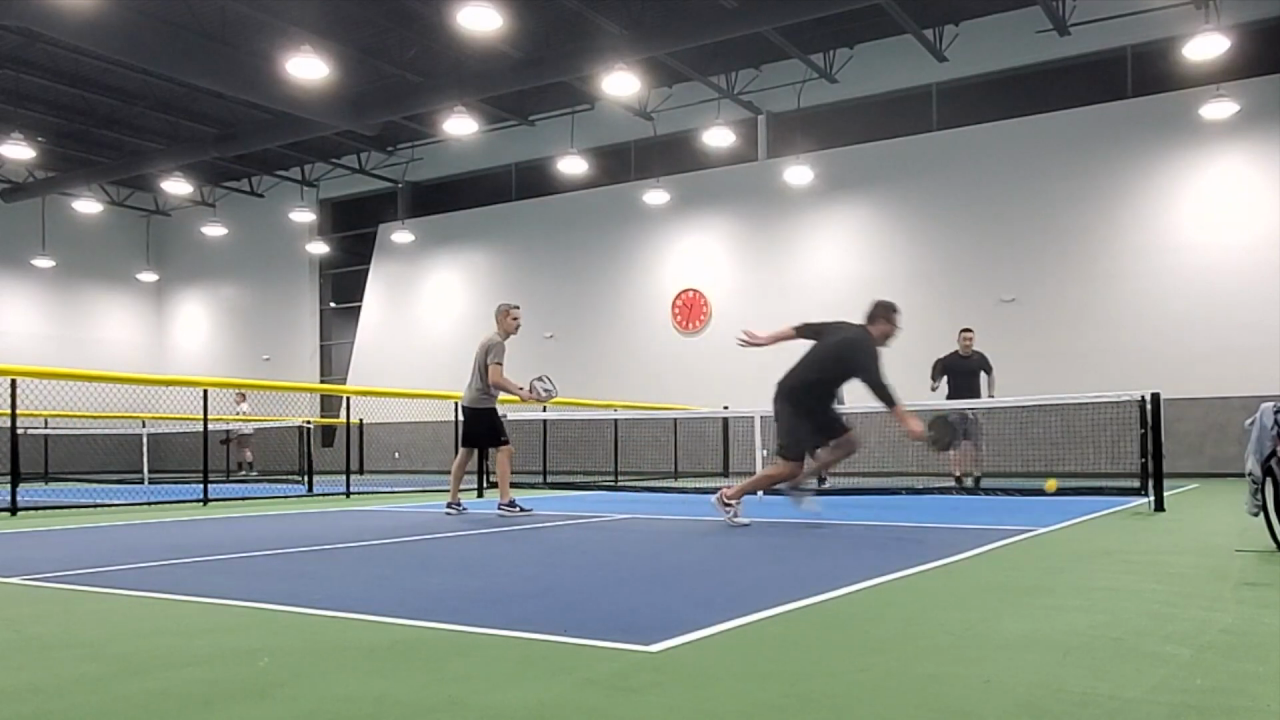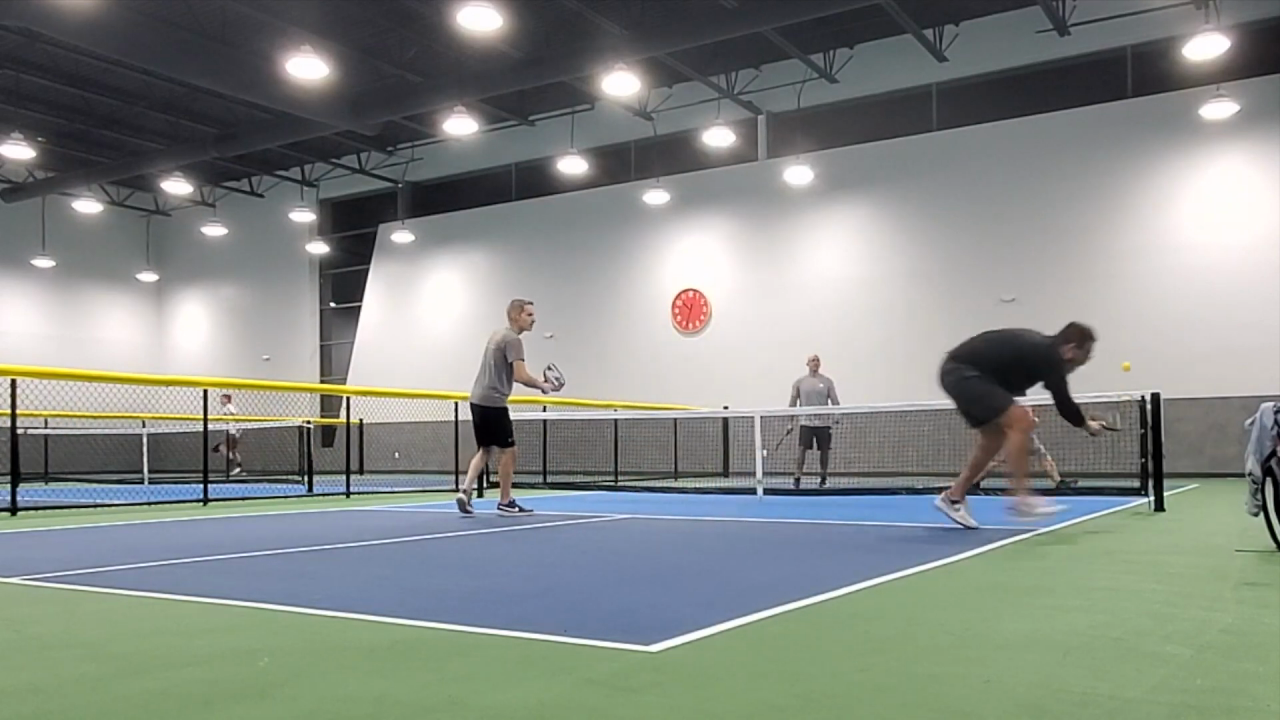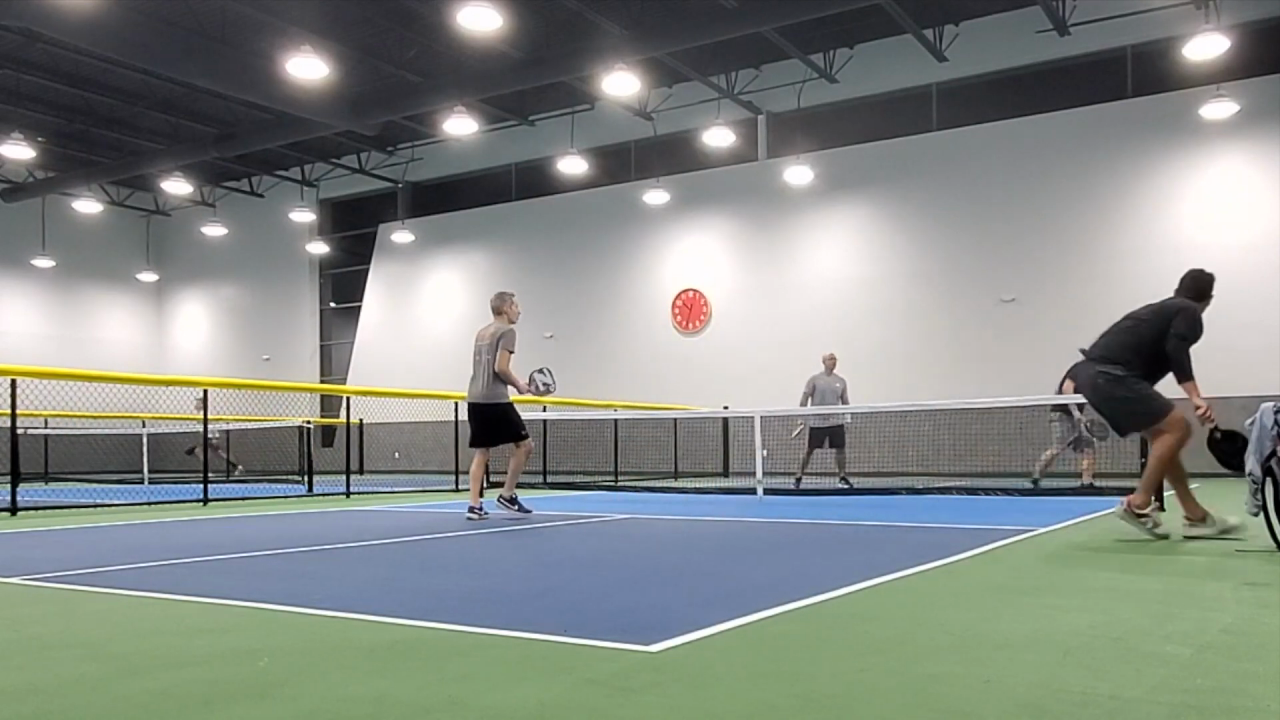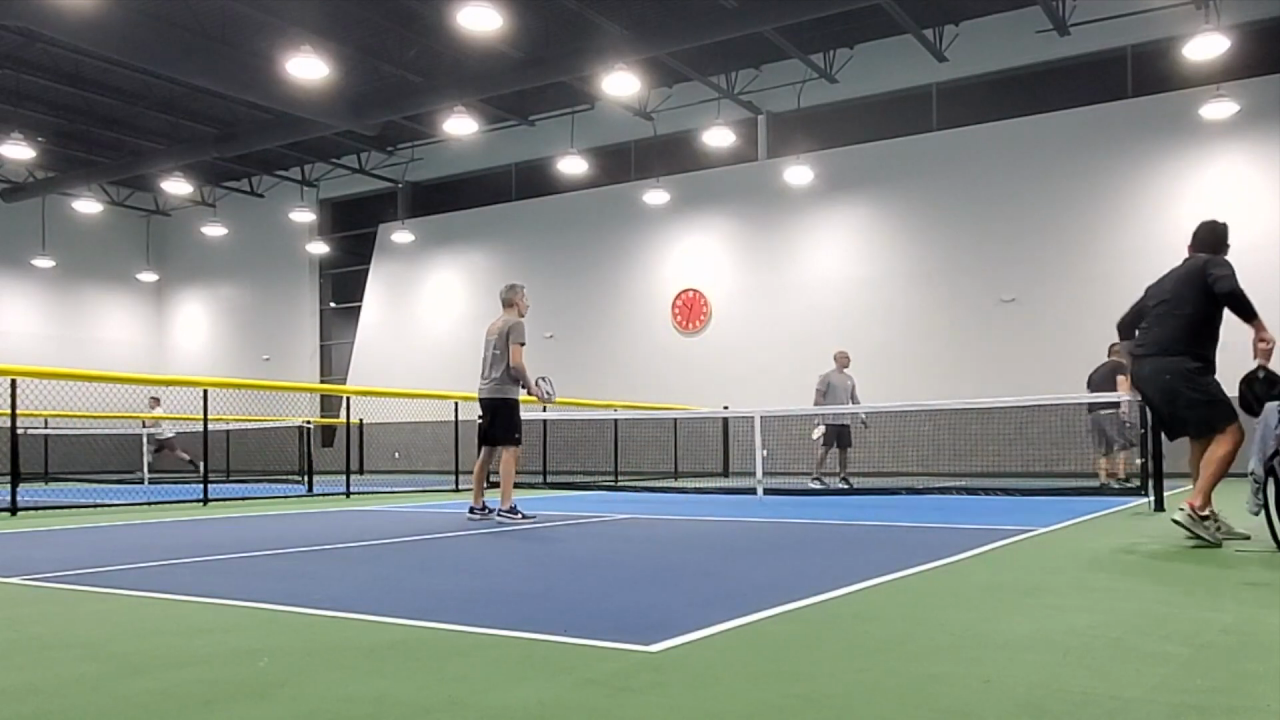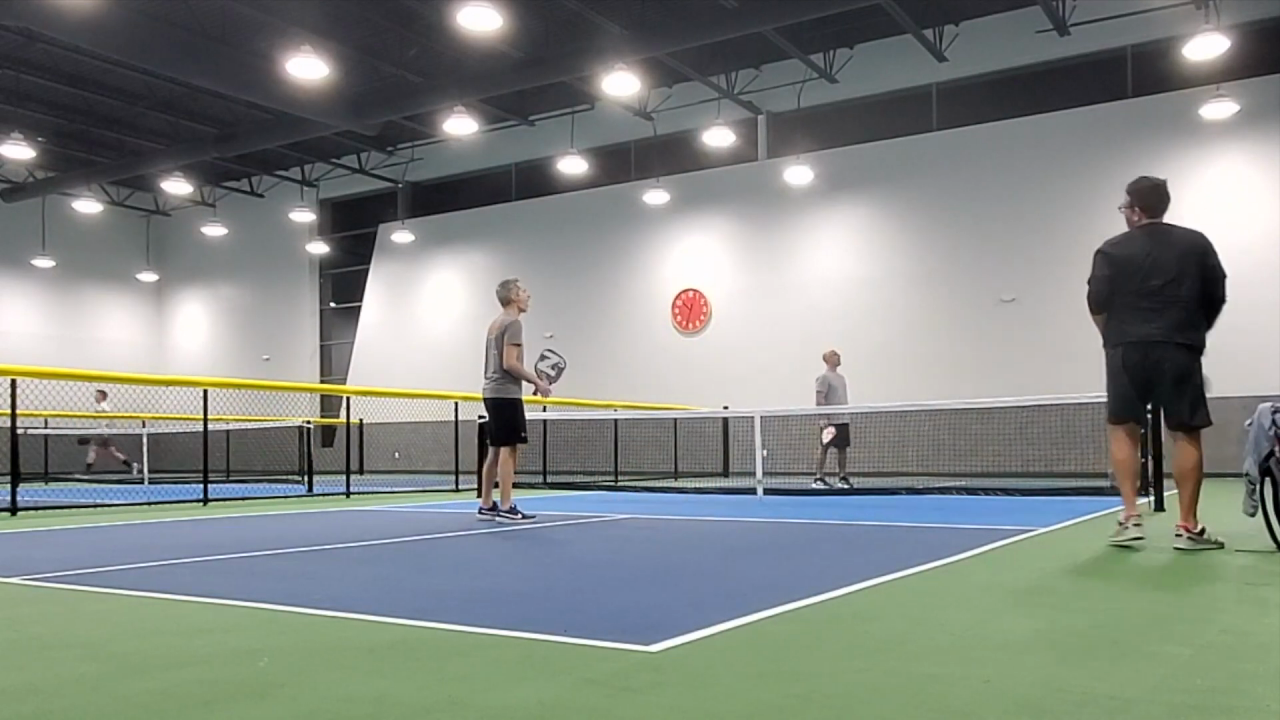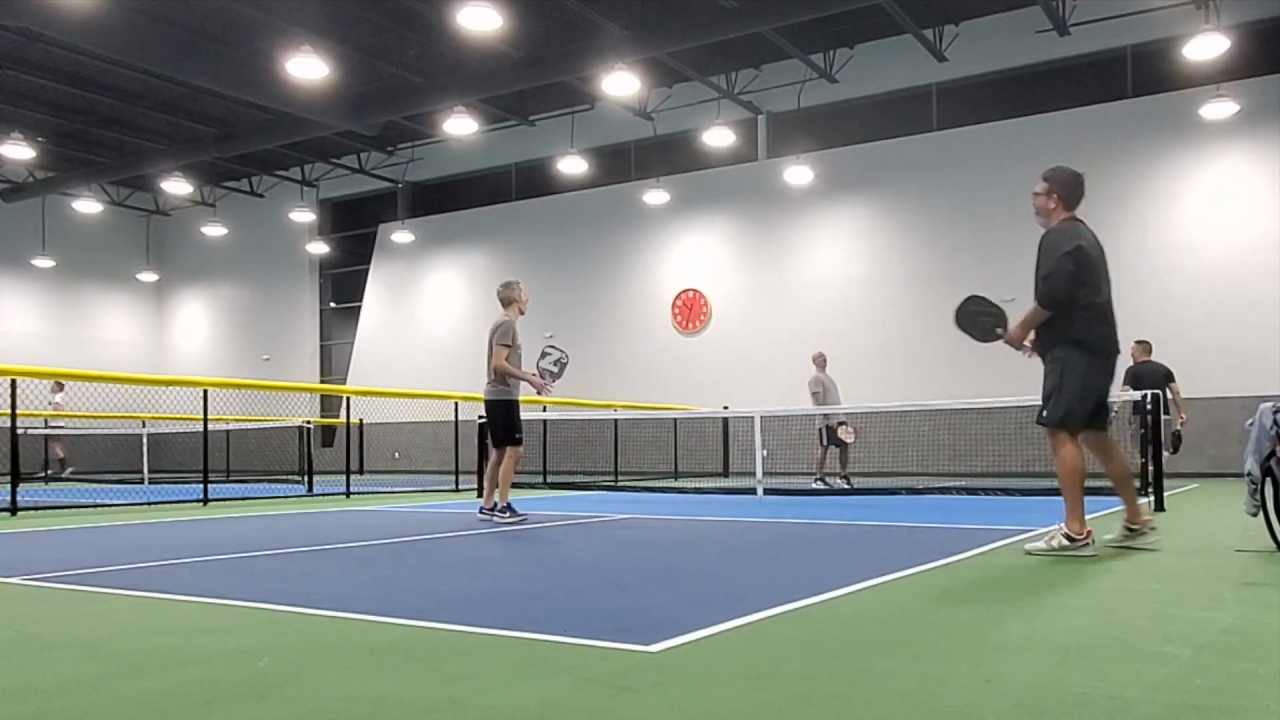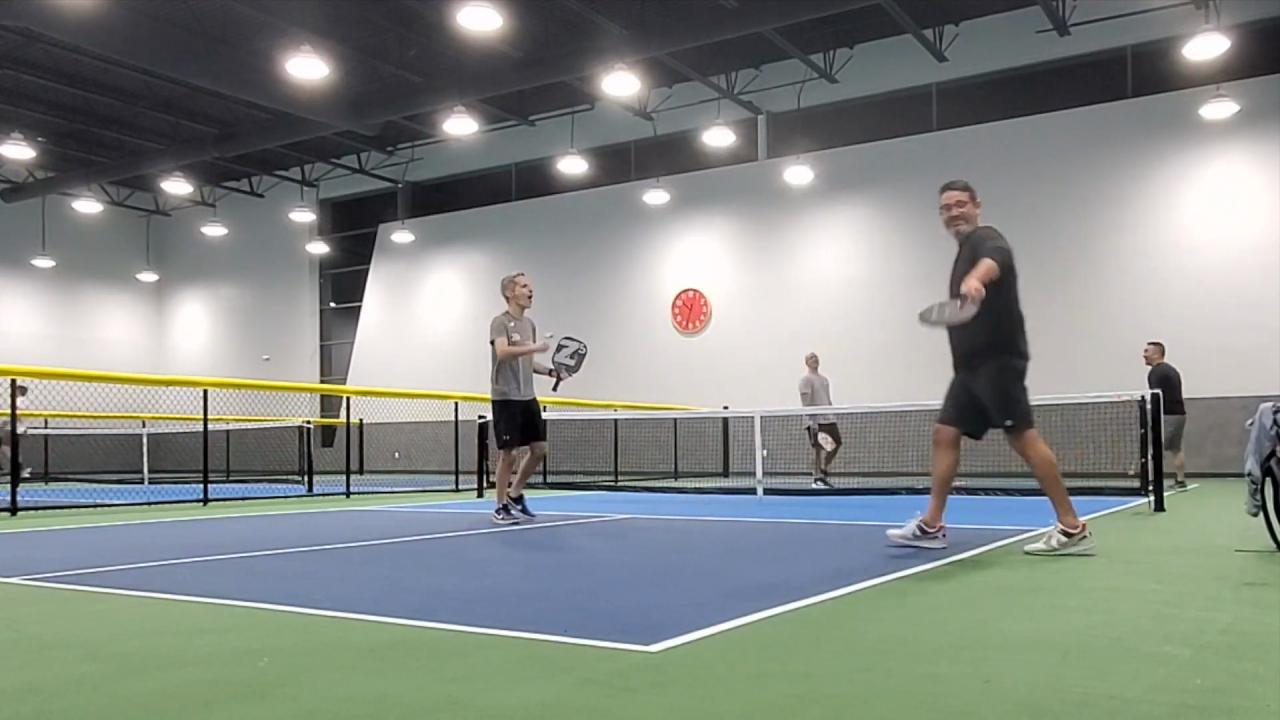
dt=0.4s
person 1, frame 1
left shoulder: (844, 331)
right shoulder: (864, 346)
left elbow: (802, 330)
right elbow: (877, 384)
left wrist: (766, 339)
right wrist: (907, 419)
left hip: (810, 401)
right hip: (793, 399)
left knee: (848, 444)
right knee: (790, 468)
left ankle: (799, 483)
right ankle: (729, 497)
person 1, frame 2
left shoulder: (1037, 346)
right shoulder: (1049, 357)
right elbow: (1065, 406)
right wrist: (1088, 425)
left hip: (960, 370)
right hip: (960, 372)
left knee: (994, 437)
right knee: (1022, 422)
left ankle: (954, 498)
right ankle: (1022, 496)
person 1, frame 3
left shoulder: (1155, 310)
right shoulder: (1188, 314)
right elbow: (1175, 350)
right wrist: (1195, 397)
left hip: (1091, 372)
right hip: (1109, 374)
left knee: (1163, 432)
right knee: (1177, 427)
left ankle: (1196, 516)
right ankle: (1139, 505)
person 1, frame 4
left shoulder: (1165, 279)
right shoulder: (1215, 265)
left elbow: (1125, 325)
right elbow: (1230, 291)
left wrist: (1136, 361)
right wrist: (1260, 330)
left hip: (1144, 367)
right hip: (1178, 366)
left knee: (1204, 435)
right knee: (1229, 431)
left ankle: (1203, 516)
right ankle: (1195, 508)
person 1, frame 5
left shoulder: (1112, 249)
right shoulder: (1196, 243)
left elbow: (1096, 300)
right elbow: (1217, 294)
left wrist: (1112, 337)
right wrist: (1195, 332)
left hip: (1128, 350)
right hip: (1179, 350)
left knee: (1122, 430)
right knee: (1187, 435)
left ankle: (1130, 517)
right ankle: (1188, 527)
person 1, frame 6
left shoulder: (1057, 238)
right shoulder: (1085, 236)
left elbow: (1054, 294)
left wrist: (1021, 327)
right wrist: (1041, 332)
left hip: (1073, 349)
right hip: (1099, 347)
left knee: (1061, 433)
right knee: (1096, 435)
left ankle: (1075, 532)
right ankle: (1136, 520)
person 1, frame 7
left shoulder: (984, 239)
right shoulder: (965, 252)
left elbow: (995, 259)
left wrist: (975, 280)
left hip: (999, 357)
right hip: (974, 361)
left knee: (1023, 437)
right knee: (944, 435)
left ankle: (1072, 528)
right ankle: (931, 525)
person 2, frame 1
left shoulder: (490, 341)
right shoulder: (496, 344)
left elbow: (498, 377)
right elbow: (494, 380)
left wrist: (522, 389)
right wrist: (518, 393)
left hip: (471, 403)
right hip: (482, 405)
left knee: (466, 451)
right knee: (504, 450)
left ankle: (453, 501)
right ankle: (505, 502)
person 2, frame 2
left shoulder: (497, 335)
right shoulder: (512, 340)
right elbow: (521, 376)
left wrist: (537, 382)
right wrist: (542, 385)
left hip: (478, 400)
right hip: (493, 402)
left knee: (486, 451)
right knee: (508, 451)
left ankle: (465, 490)
right ankle: (505, 502)
person 2, frame 3
left shoulder: (482, 332)
right shoulder: (507, 331)
right elbow: (500, 368)
left wrist: (514, 382)
right wrist: (518, 384)
left hip: (475, 399)
right hip: (495, 400)
left knee: (481, 452)
right knee: (524, 445)
left ankle: (474, 505)
right ankle: (507, 495)
person 2, frame 4
left shoulder: (493, 326)
right shoulder: (515, 324)
right elbow: (515, 362)
left wrist: (522, 383)
right wrist: (529, 384)
left hip: (487, 394)
right hip: (503, 395)
left knee: (486, 451)
right knee: (510, 450)
left ankle: (477, 506)
right ankle: (506, 508)
person 2, frame 5
left shoulder: (495, 324)
right shoulder: (513, 323)
right elbow: (510, 363)
left wrist: (531, 378)
right wrist: (536, 382)
left hip: (493, 393)
right hip: (506, 395)
left knee: (495, 451)
right knee: (508, 450)
left ankle: (487, 506)
right ankle: (506, 508)
person 2, frame 6
left shoulder: (505, 324)
right shoulder: (506, 324)
right elbow: (498, 364)
left wrist: (531, 376)
right wrist: (529, 378)
left hip: (499, 396)
right hip: (503, 397)
left knee: (499, 452)
right knee: (514, 450)
left ankle: (488, 505)
right ankle: (502, 506)
person 2, frame 7
left shoulder: (529, 324)
right shoulder: (500, 322)
right elbow: (503, 352)
left wrist: (550, 371)
right wrist: (533, 348)
left hip: (528, 397)
right hip: (506, 398)
left knee: (539, 449)
right knee: (508, 453)
left ankle: (515, 493)
right ankle: (501, 506)
